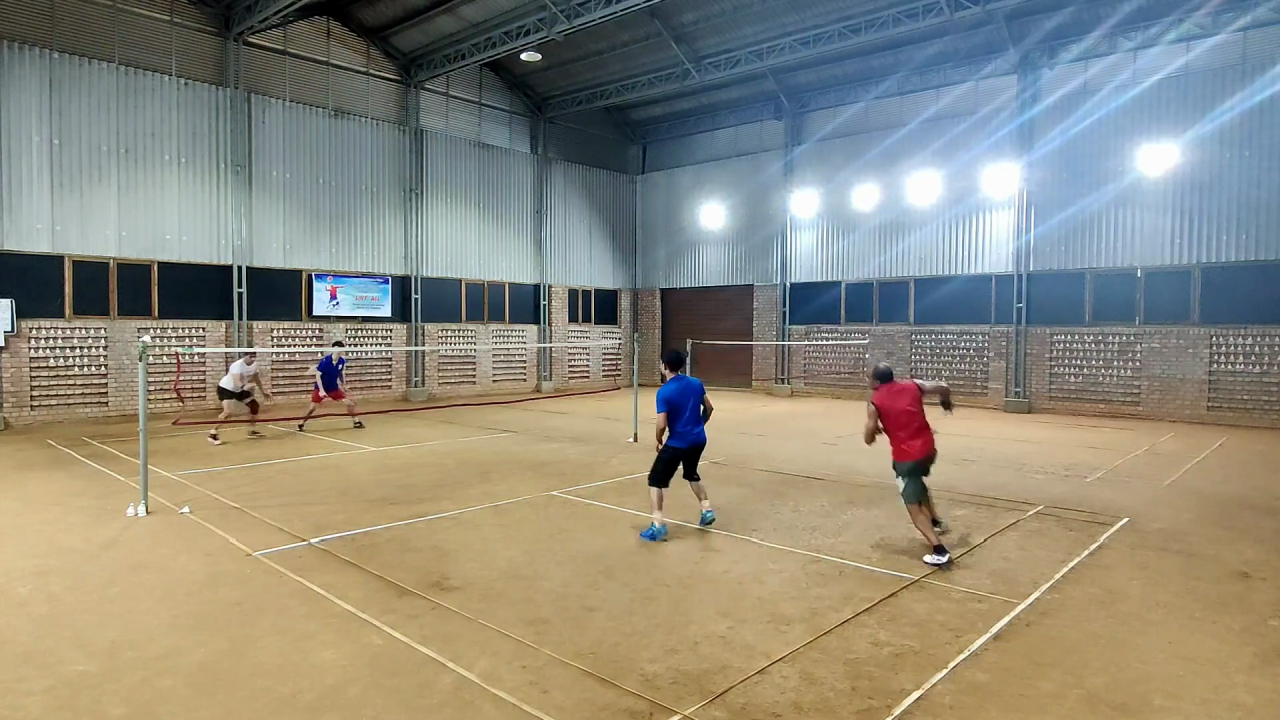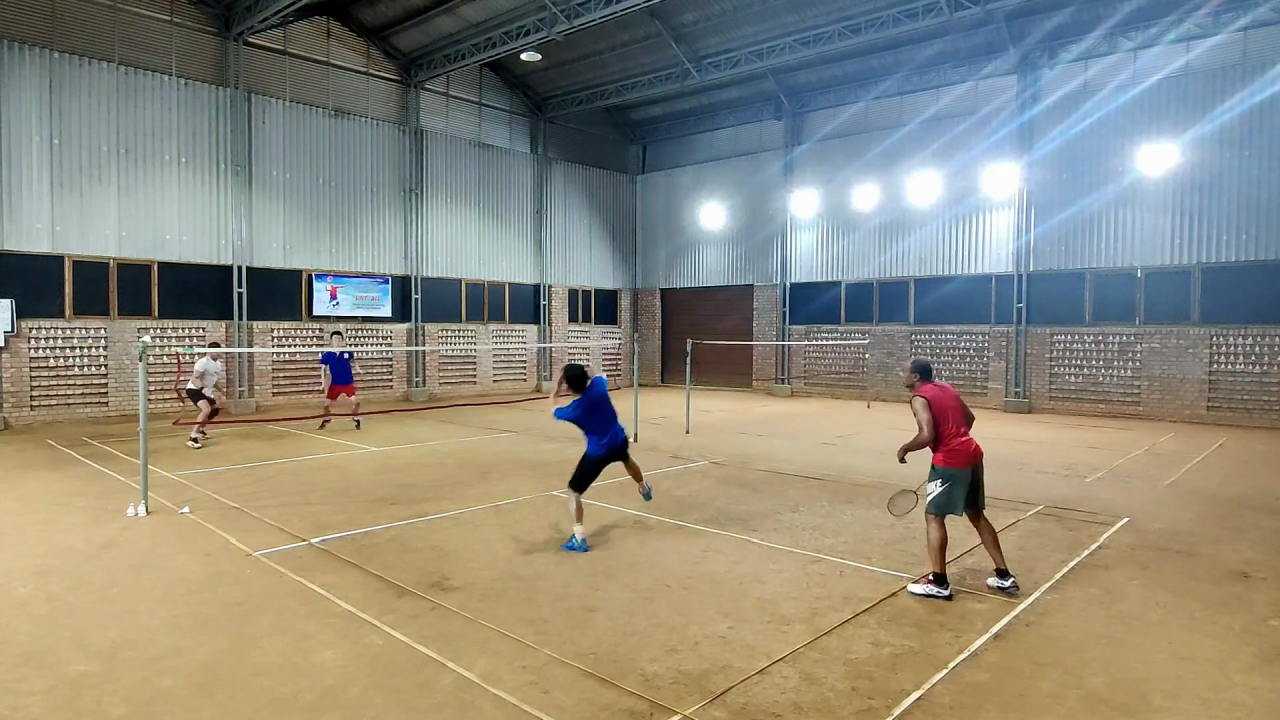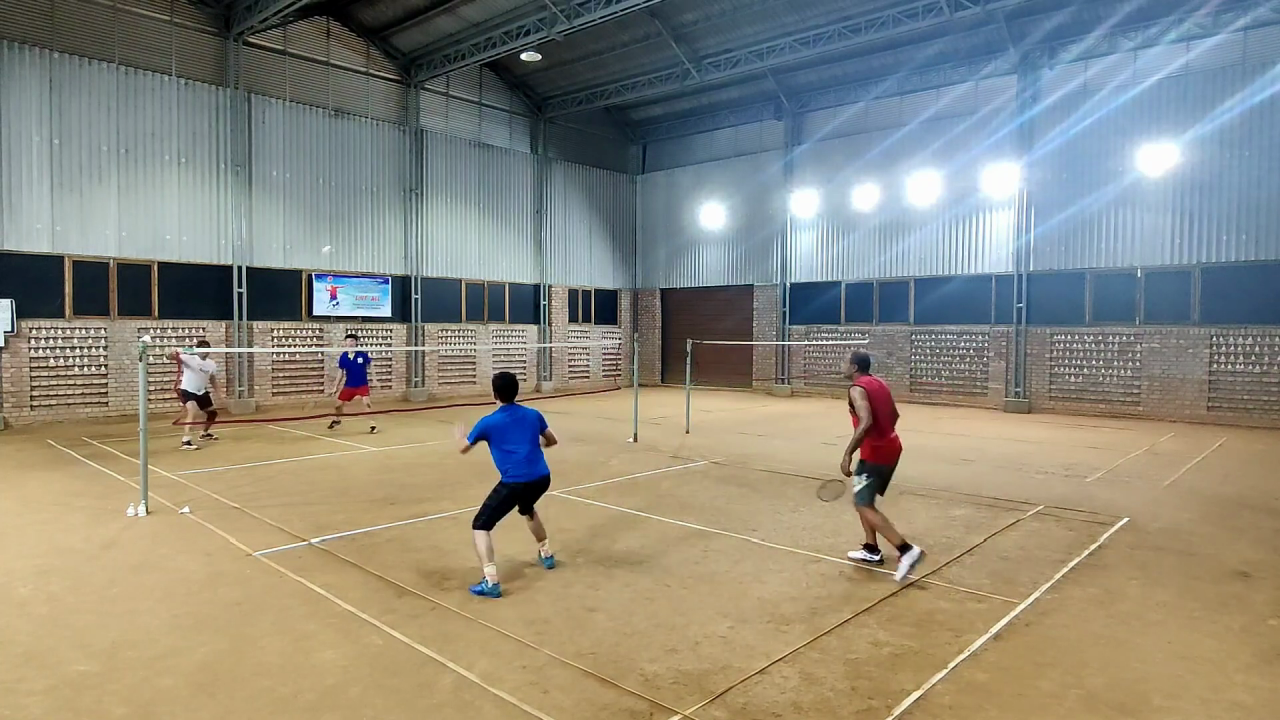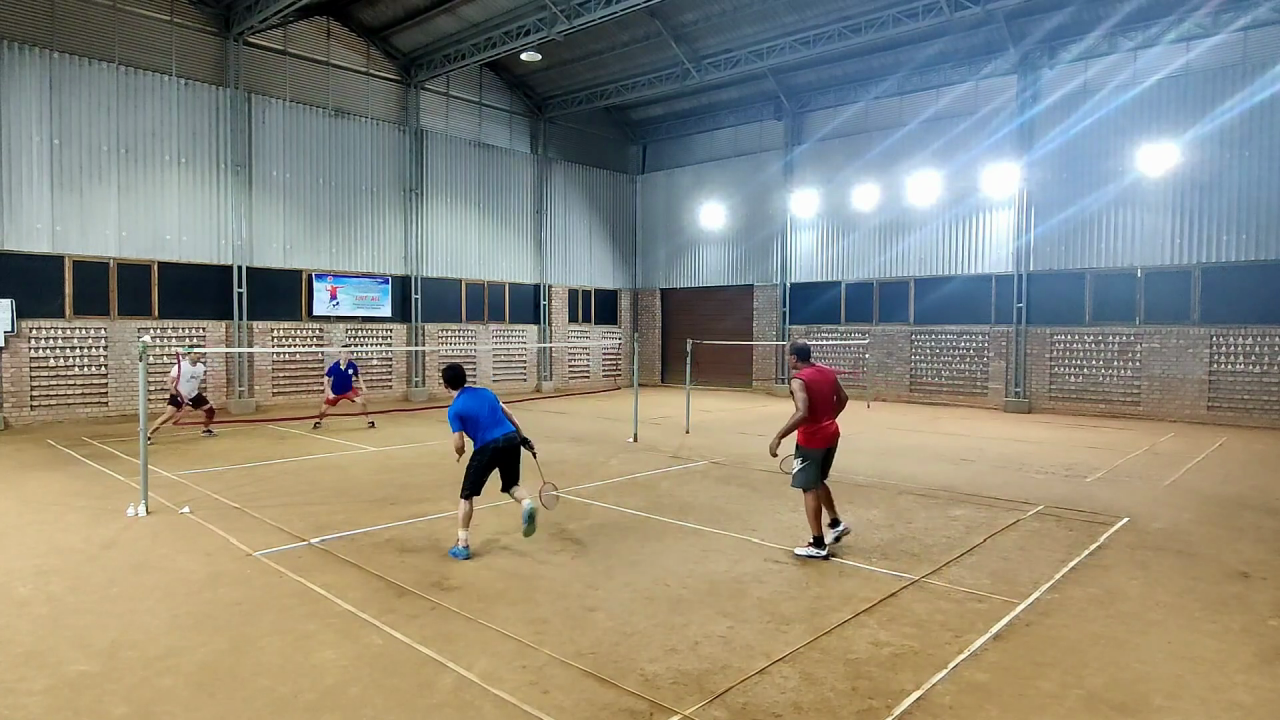
dt=0.7s
person 1, frame 1
left shoulder: (875, 403)
right shoulder: (912, 386)
left elbow: (869, 438)
right elbow: (943, 387)
left wrist: (877, 430)
right wrist: (946, 402)
left hip: (906, 456)
right hip: (928, 449)
left knee: (914, 505)
right knee: (915, 484)
left ankle: (939, 551)
right ankle: (935, 522)
person 1, frame 2
left shoulder: (920, 398)
right shoulder: (947, 389)
left elbow: (926, 436)
right elbow: (970, 418)
left wrist: (904, 449)
left hip: (949, 462)
right hip: (972, 454)
left knee: (934, 517)
right knee: (975, 516)
left ankle: (938, 582)
right ankle: (1005, 576)
person 1, frame 3
left shoulder: (857, 389)
right shoulder: (880, 384)
left elbow: (865, 423)
right elbow: (894, 416)
left wrist: (847, 454)
left hip: (874, 454)
right hip: (891, 448)
left knee: (863, 506)
right knee: (863, 493)
left ankle: (906, 550)
right ankle: (871, 550)
person 1, frame 4
left shoulder: (799, 379)
right shoulder: (827, 372)
left elbow: (802, 413)
right elbow: (843, 398)
left wrist: (778, 437)
left hip: (812, 440)
right hip: (831, 435)
left knee: (810, 489)
right knee: (818, 482)
left ankle: (818, 545)
right ankle: (836, 523)
person 2, frame 1
left shoulder: (664, 392)
right shoulder: (696, 383)
left elbow: (661, 424)
right elbow: (709, 408)
left wrist: (658, 440)
left hip: (677, 444)
right hip: (698, 440)
left knee: (656, 481)
right knee: (691, 475)
left ankle: (658, 526)
right ankle: (706, 509)
person 2, frame 2
left shoulder: (570, 412)
right shoulder: (598, 386)
left elbow: (552, 406)
right elbow: (601, 376)
left wrist: (557, 385)
right wrist: (589, 378)
left hip: (597, 453)
right hip: (620, 442)
left knee: (575, 490)
right knee: (627, 460)
left ankle: (580, 538)
right ankle: (644, 488)
person 2, frame 3
left shoulder: (487, 423)
right shoulder: (533, 414)
left elbow: (464, 447)
right elbow: (552, 441)
left wrist: (460, 434)
left hip: (514, 482)
right hip: (542, 478)
left knee: (480, 526)
right knee: (527, 509)
left ankle: (491, 581)
right ankle: (546, 554)
person 2, frame 4
left shoulder: (455, 408)
right shoulder: (486, 392)
left elbow: (459, 446)
right elbow: (510, 415)
left wrist: (459, 455)
right wrist: (523, 437)
left hip: (486, 447)
right hip: (510, 440)
left knee: (467, 496)
right knee: (512, 487)
left ankle: (462, 545)
right ankle: (527, 504)
